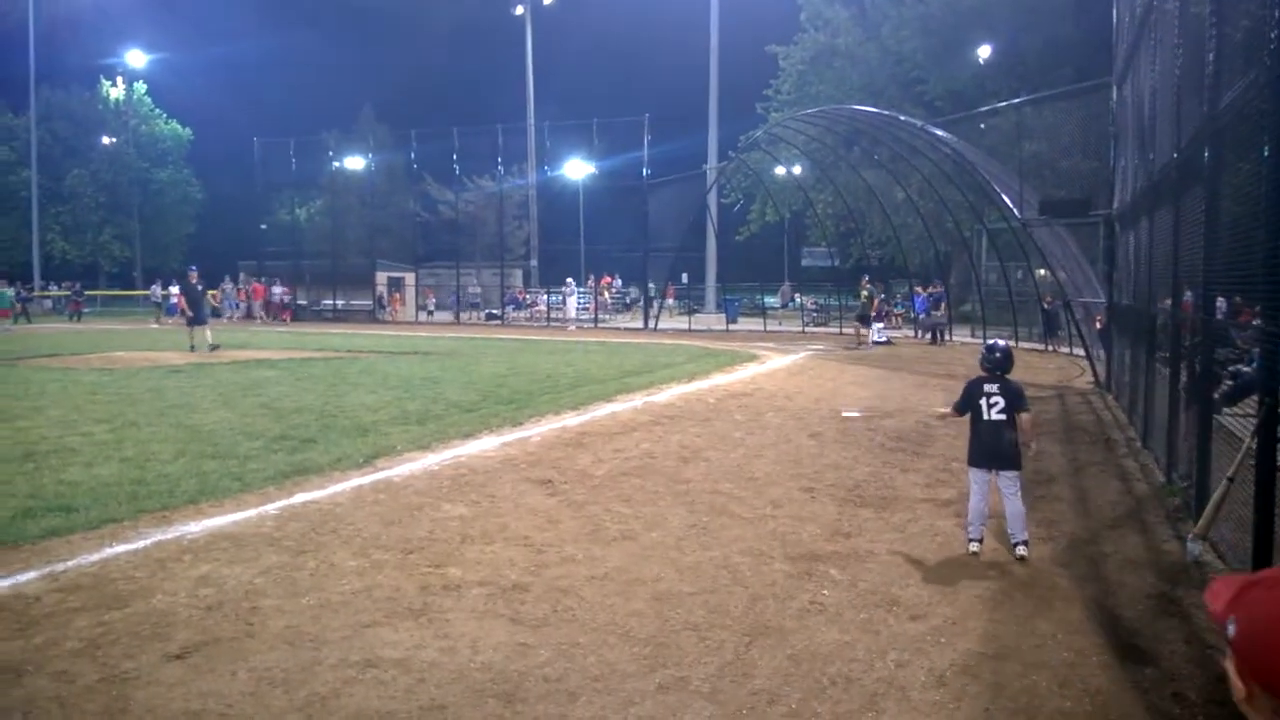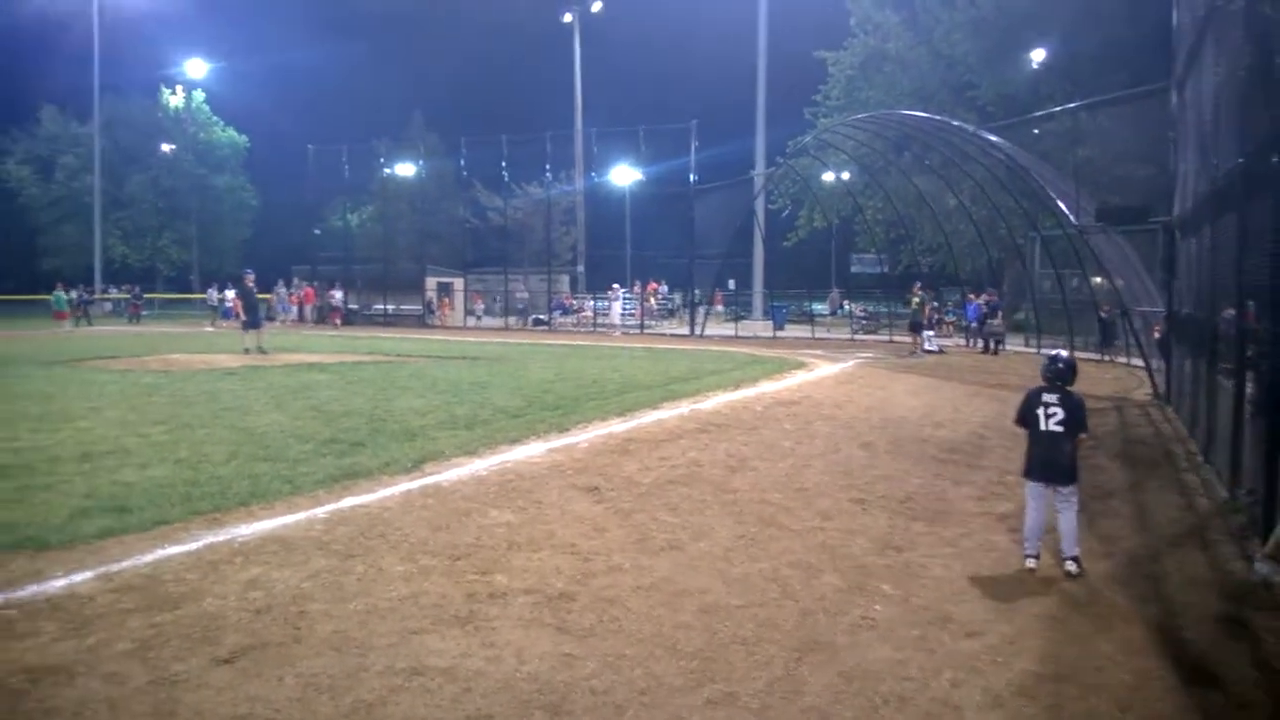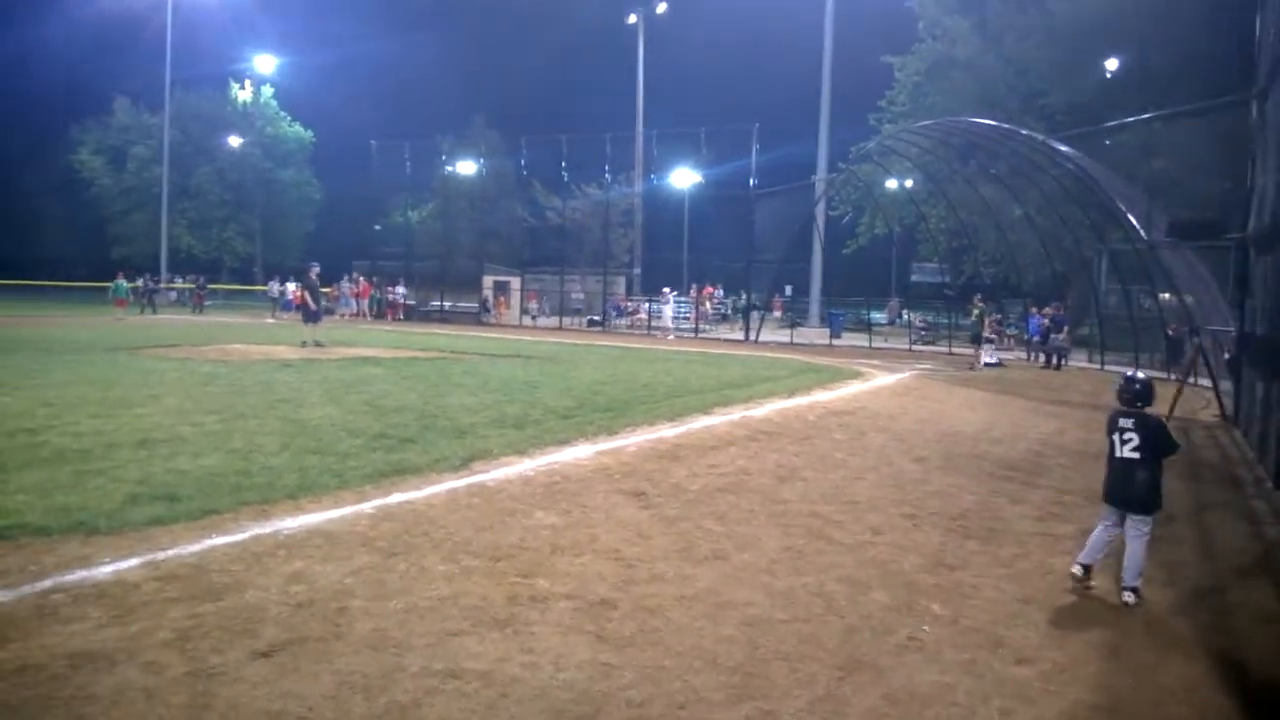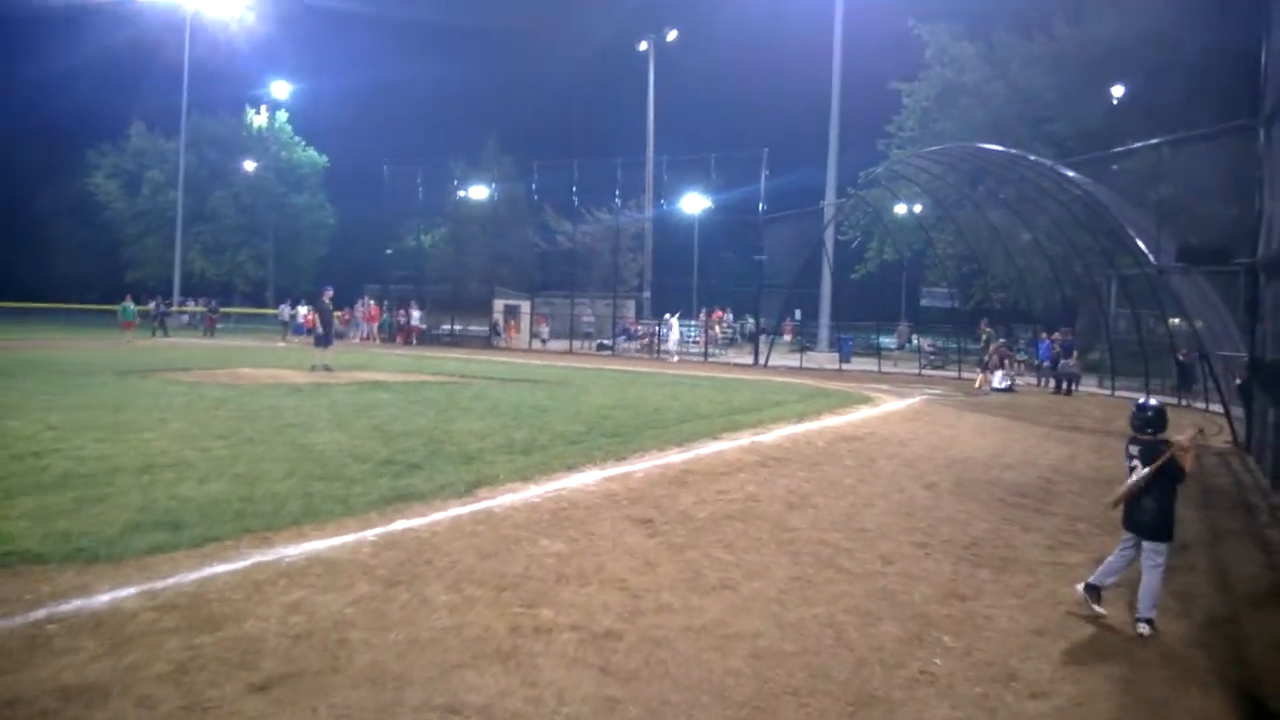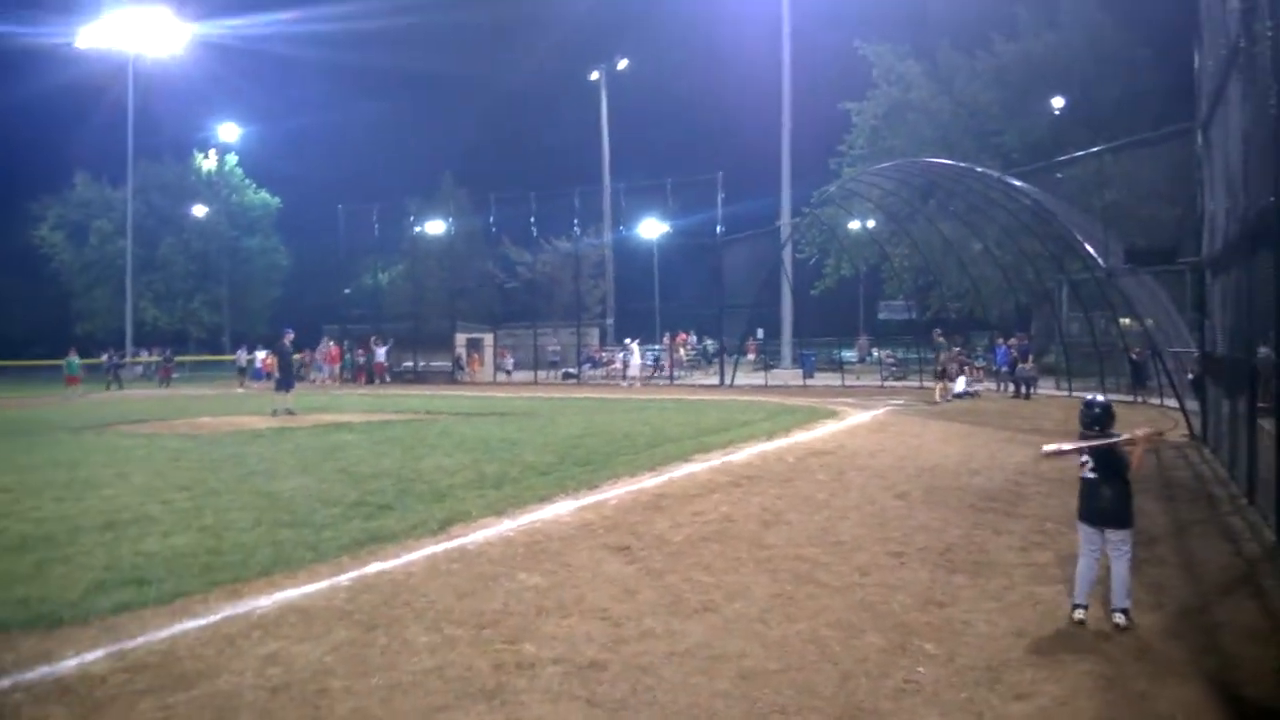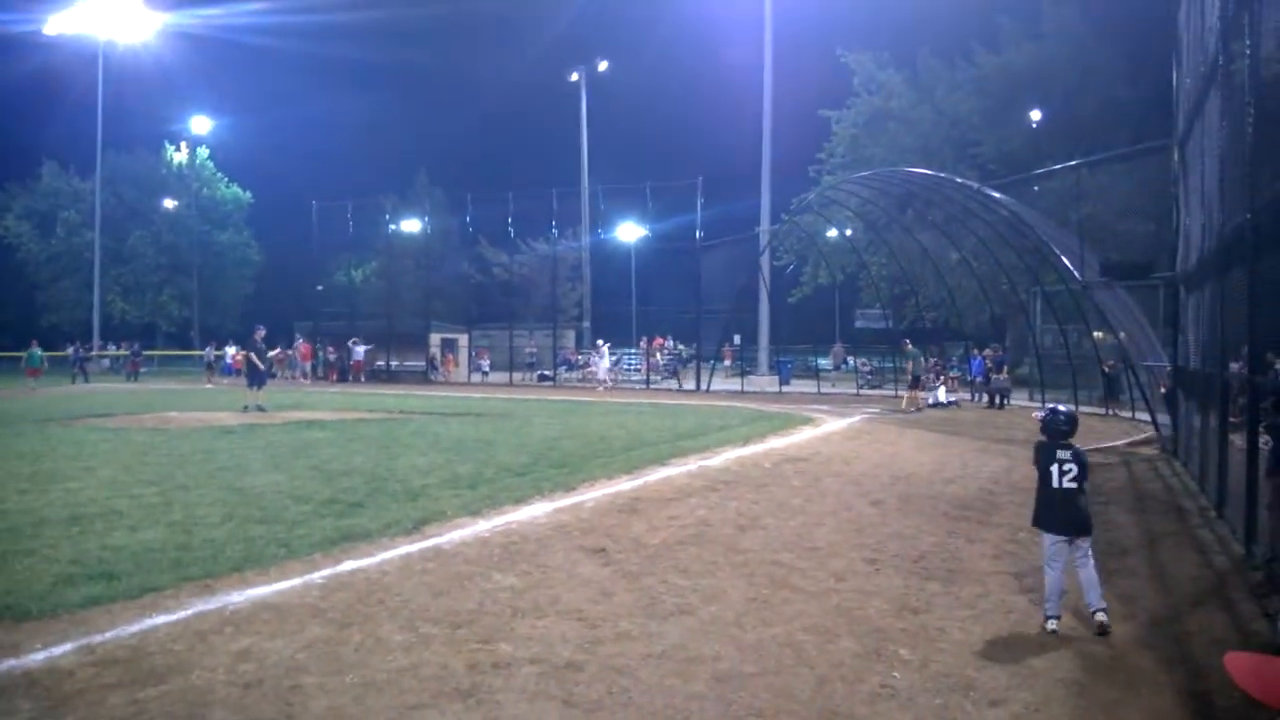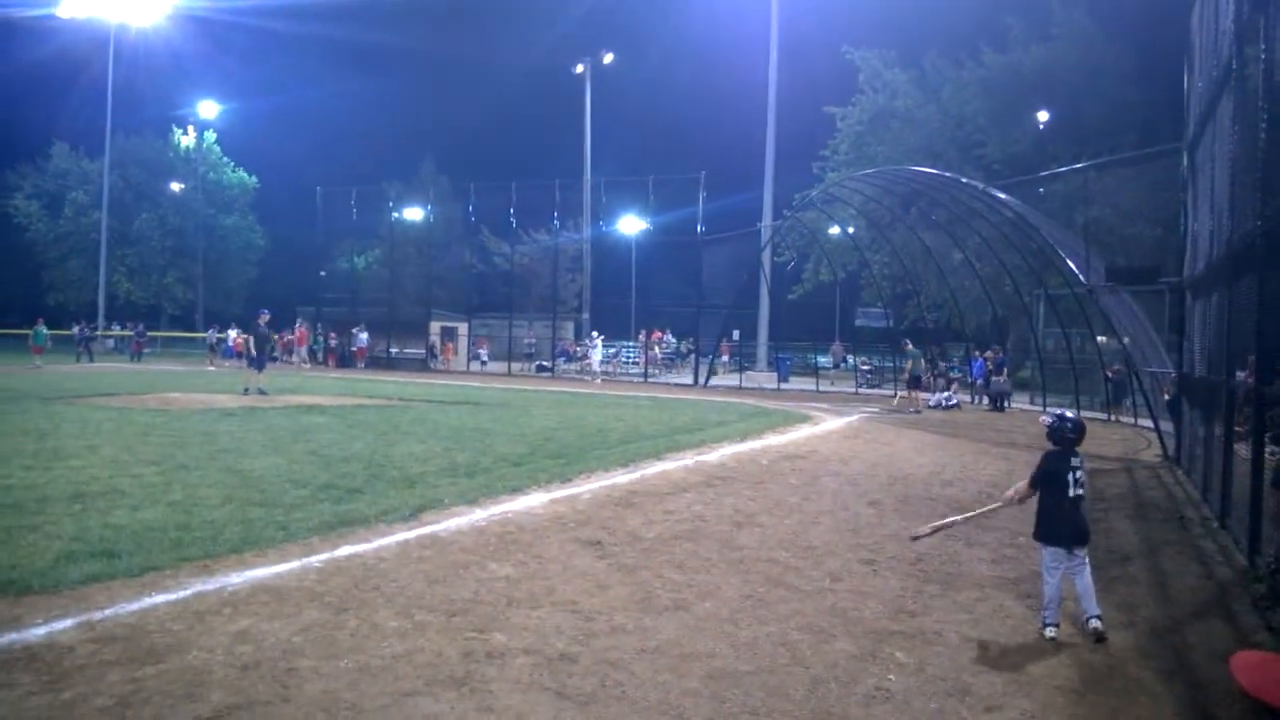
dt=0.4s
person 1, frame 1
left shoulder: (973, 386)
right shoulder: (1013, 388)
left elbow: (957, 412)
right elbow: (1024, 417)
left wrist: (944, 413)
right wrist: (1028, 441)
left hip: (979, 451)
right hip: (1007, 451)
left knee: (978, 495)
right knee: (1012, 496)
left ankle: (974, 539)
right ankle: (1020, 543)
person 1, frame 2
left shoulder: (1033, 395)
right shoulder: (1074, 401)
left elbow: (1020, 423)
right elbow: (1080, 435)
left hip: (1036, 463)
right hip: (1064, 464)
left knee: (1034, 509)
right knee: (1067, 510)
left ankle: (1031, 555)
right ankle: (1070, 558)
person 1, frame 3
left shoulder: (1114, 418)
right shoulder: (1153, 424)
right elbow: (1170, 450)
right wrist: (1165, 431)
left hip: (1115, 487)
right hip: (1142, 491)
left knee: (1108, 526)
right knee: (1137, 538)
left ankle: (1083, 565)
right ankle: (1129, 588)
person 1, frame 4
left shoulder: (1134, 442)
right shoulder: (1157, 451)
right elbow: (1182, 474)
left wrist: (1180, 443)
right wrist: (1189, 449)
left hip: (1135, 514)
right hip: (1156, 519)
left knee: (1125, 552)
right knee: (1153, 568)
left ankle: (1092, 586)
right ankle: (1144, 620)
person 1, frame 5
left shoulder: (1085, 439)
right shoulder: (1105, 447)
right elbow: (1129, 468)
left wrist: (1136, 438)
right wrist: (1140, 444)
left hip: (1089, 510)
right hip: (1116, 512)
left knee: (1087, 558)
right knee: (1120, 560)
left ankle: (1079, 607)
right ankle: (1120, 612)
person 1, frame 6
left shoulder: (1042, 448)
right shoulder: (1079, 454)
left hip: (1054, 521)
right hip: (1079, 520)
left knee: (1053, 568)
right knee: (1086, 564)
left ankle: (1052, 618)
right ankle: (1099, 612)
person 1, frame 7
left shoulder: (1052, 457)
right shoulder: (1077, 458)
left elbow: (1033, 485)
left wrist: (1017, 496)
right wrist: (1018, 491)
left hip: (1054, 529)
right hip: (1078, 528)
left knee: (1052, 577)
right knee: (1082, 573)
left ankle: (1051, 625)
right ankle: (1094, 619)
